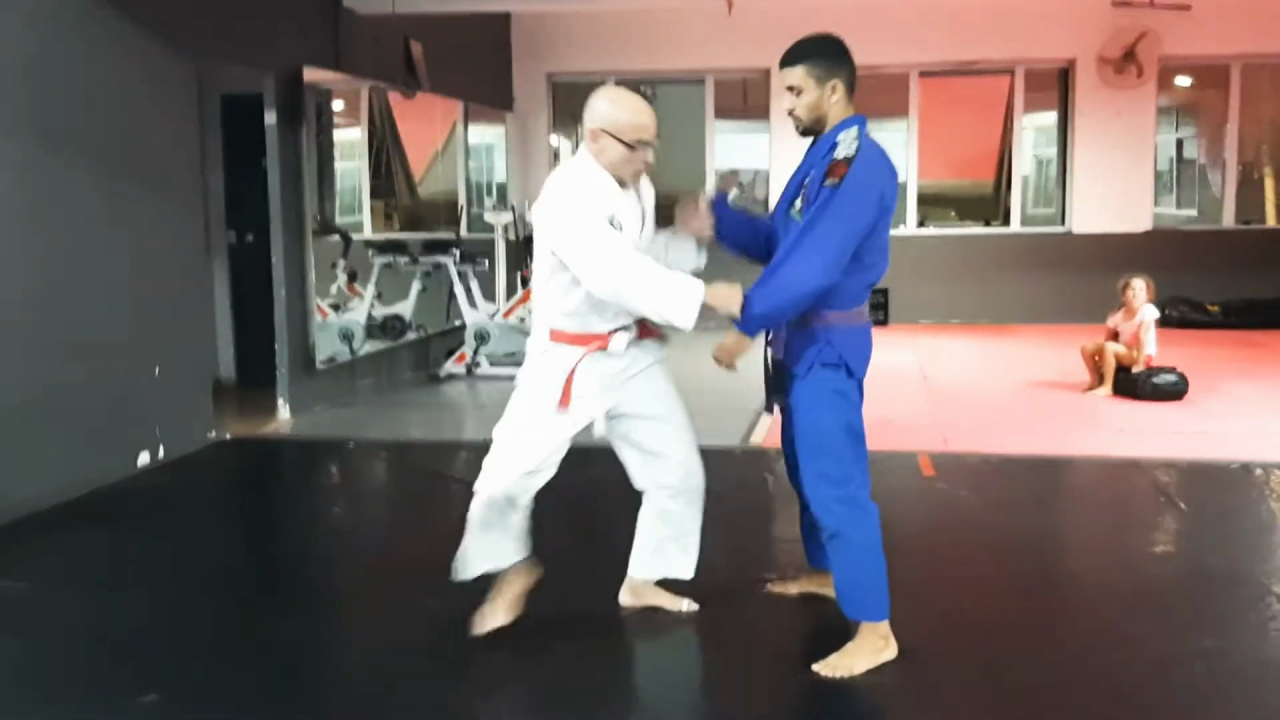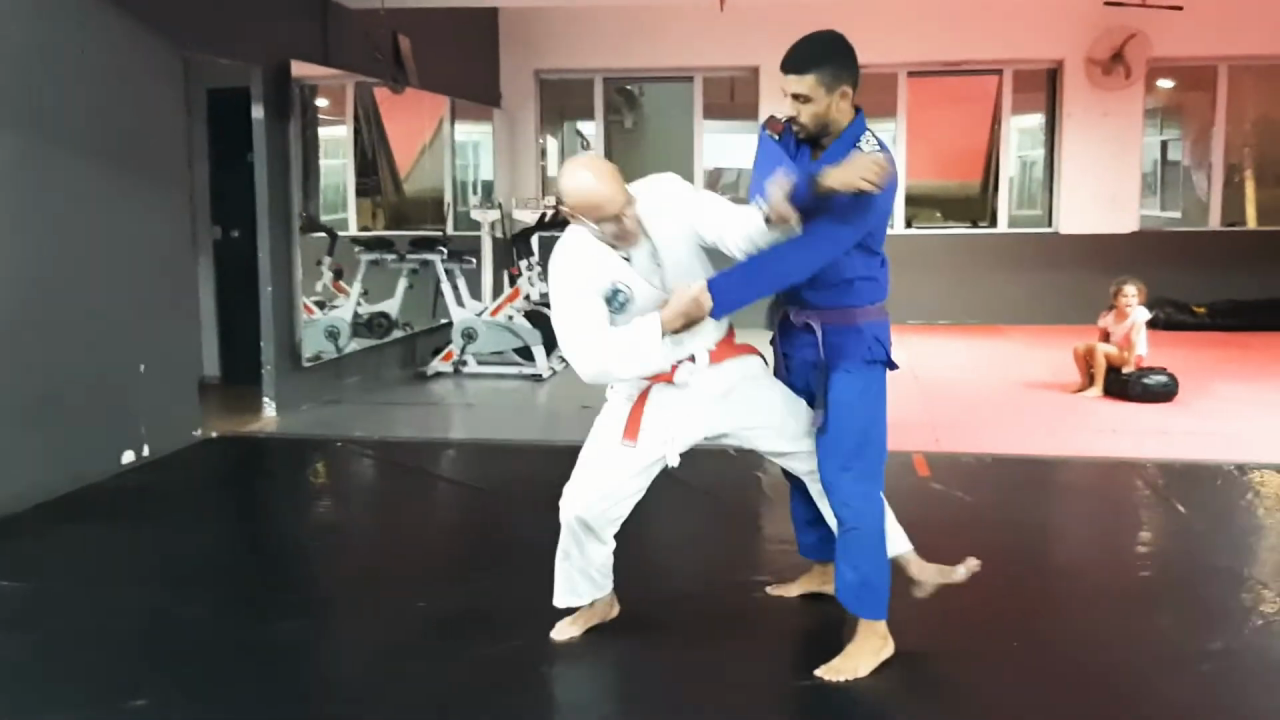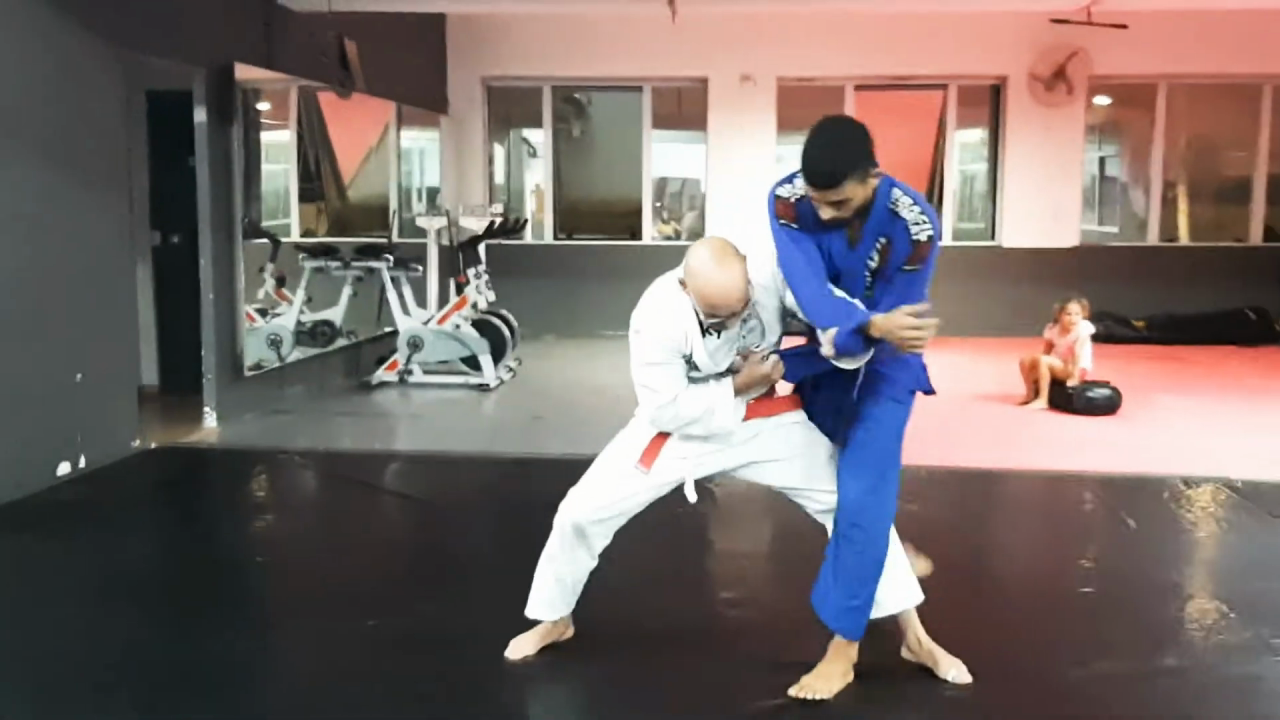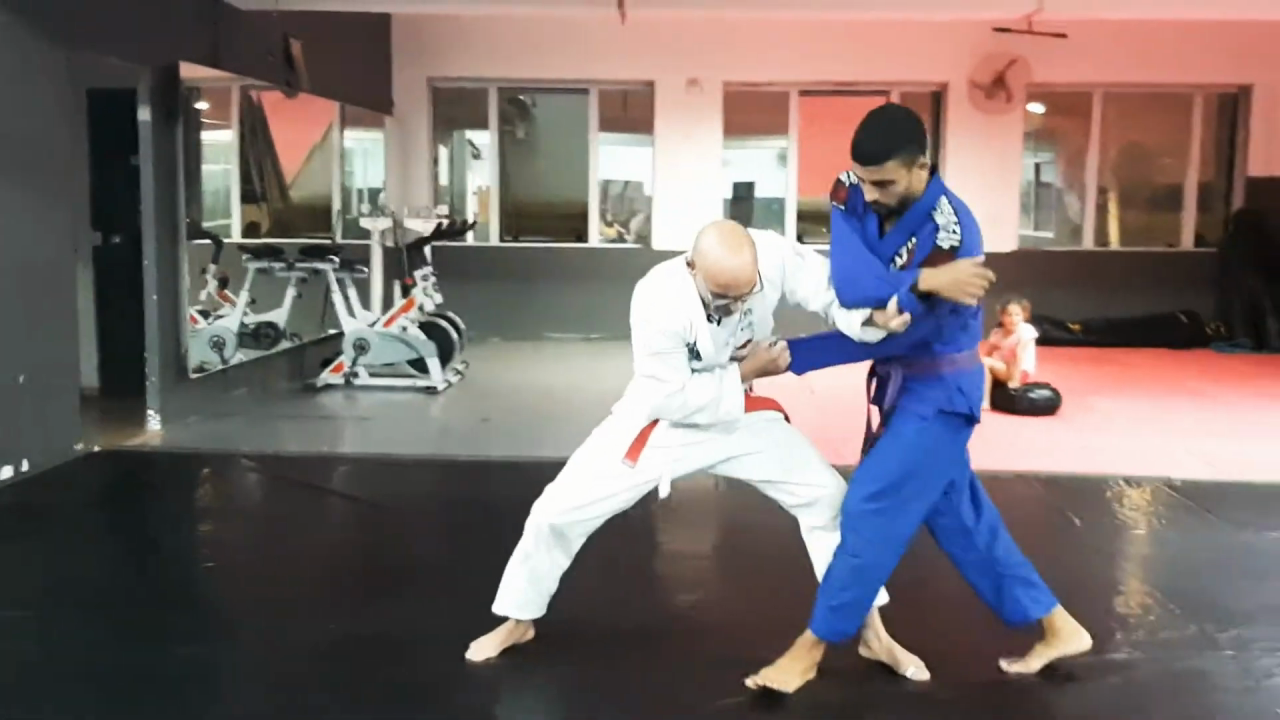
dt=0.4s
person 1, frame 1
left shoulder: (858, 164)
right shoulder: (821, 158)
left elbow: (815, 266)
right elbow: (778, 244)
left wrist: (745, 324)
right wrist: (720, 218)
left hip: (829, 342)
right hip: (803, 339)
left knee: (836, 480)
right knee: (806, 466)
left ankle: (874, 632)
right ankle: (825, 571)
person 1, frame 2
left shoulder: (871, 166)
right shoulder: (788, 139)
left elbow: (808, 256)
right elbow: (773, 193)
left wrist: (710, 296)
right wrist: (812, 181)
left hip: (852, 337)
right hip: (797, 331)
left knee: (848, 475)
left ankle: (873, 632)
right ankle: (822, 565)
person 1, frame 3
left shoulder: (914, 228)
right shoulder: (789, 203)
left elbow: (869, 343)
right elbow: (814, 297)
left wrist: (778, 371)
right wrist: (870, 323)
left hip: (882, 371)
right hip: (824, 364)
left knee: (861, 499)
left ankle: (842, 653)
right ankle: (887, 566)
person 1, frame 4
left shoulder: (952, 234)
right shoulder: (851, 195)
left elbow: (888, 334)
right elbow: (851, 288)
left wrist: (789, 355)
right wrist: (918, 287)
left hip: (938, 389)
right hip: (903, 383)
left knee: (871, 511)
right knee: (960, 517)
left ankle: (810, 648)
right ankle: (1058, 626)
person 2, frame 1
left shoulder: (637, 187)
right shoulder: (567, 193)
right elbow: (612, 276)
left wrist: (692, 235)
right wrist: (704, 294)
left hip: (632, 356)
right hip: (566, 361)
left knee: (679, 471)
right knee: (505, 478)
left ankle: (644, 583)
right ankle: (514, 571)
person 2, frame 2
left shoulder: (663, 193)
right shoulder: (573, 262)
left elbow: (748, 234)
right elbow: (593, 359)
right wrist: (664, 322)
left hip: (726, 372)
right hip: (650, 392)
left knee: (825, 453)
right knee: (586, 502)
left ankle: (912, 565)
right ankle: (596, 601)
person 2, frame 3
left shoulder: (769, 266)
right shoulder: (657, 317)
right elbow: (667, 411)
right wrist: (738, 384)
left hip: (762, 416)
right hip: (680, 425)
right knee: (586, 511)
left ankle: (913, 635)
right ankle: (552, 620)
person 2, frame 4
left shoulder: (771, 255)
right shoulder: (658, 299)
left elbow: (835, 293)
right elbow: (668, 399)
left wrist: (879, 315)
right wrist: (745, 373)
left hip: (739, 412)
right hip: (658, 419)
left knee: (826, 497)
right knee: (562, 509)
left ankle: (873, 635)
right ankle: (518, 621)
